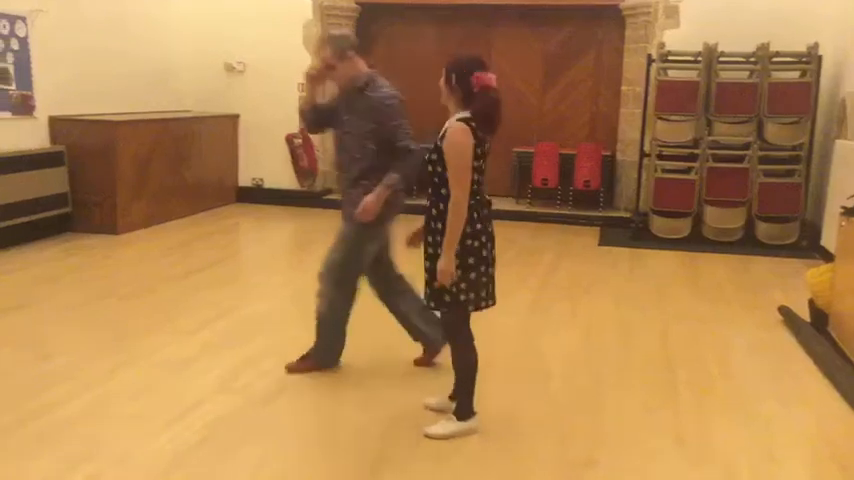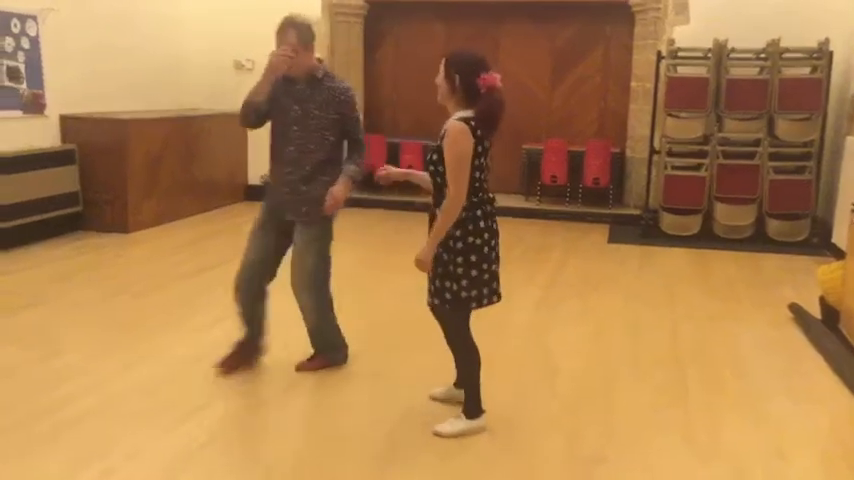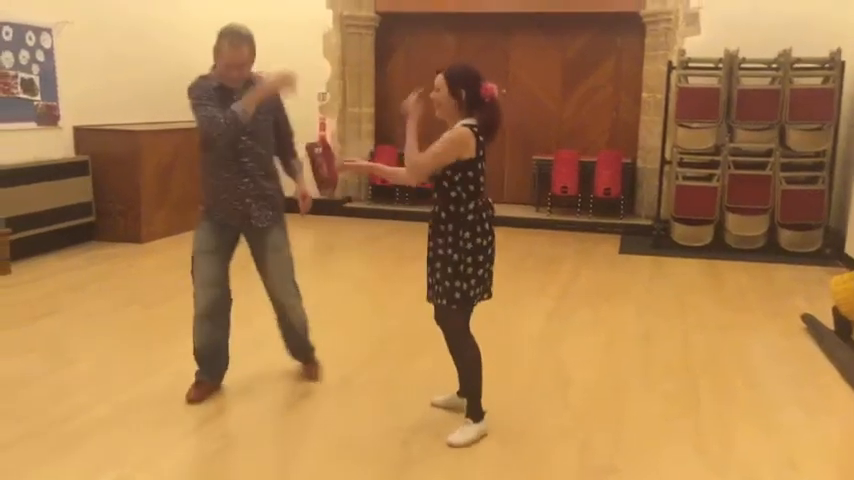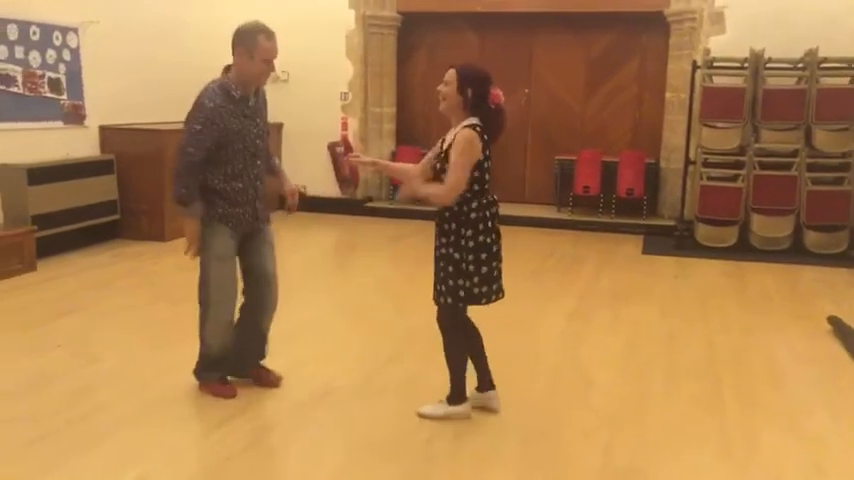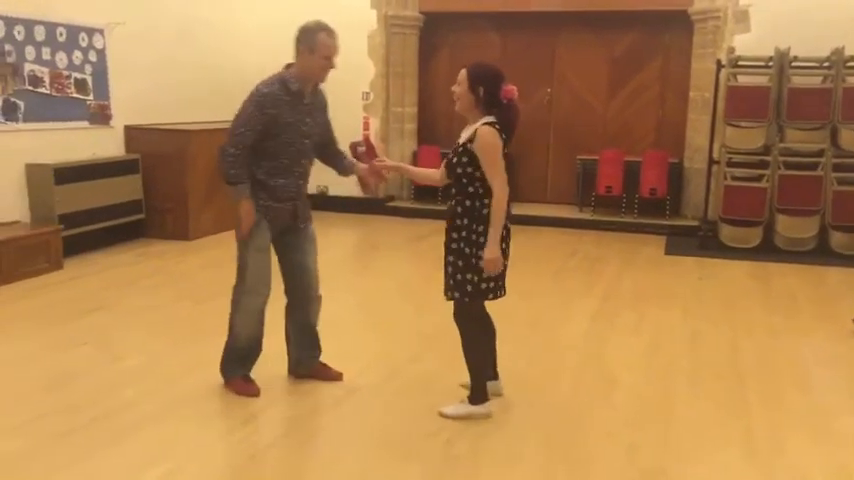
dt=0.5s
person 1, frame 1
left shoulder: (458, 130)
right shoulder: (474, 125)
left elbow: (460, 198)
left wrist: (447, 254)
right wrist: (427, 227)
left hip: (462, 238)
right hip: (465, 234)
left knee: (455, 324)
right knee: (453, 322)
left ankle: (465, 415)
right ankle: (458, 396)
person 1, frame 2
left shoulder: (458, 129)
right shoulder: (471, 123)
left elbow: (456, 196)
left wrist: (430, 245)
right wrist: (405, 175)
left hip: (464, 234)
right hip: (468, 232)
left knee: (455, 319)
right knee: (445, 309)
left ankle: (473, 413)
right ankle: (462, 385)
person 1, frame 3
left shoulder: (462, 135)
right shoulder: (455, 135)
left elbow: (417, 166)
right elbow: (415, 176)
left wrist: (412, 120)
right wrist: (369, 168)
left hip: (466, 239)
right hip: (452, 235)
left knee: (455, 325)
right knee: (450, 319)
left ankle: (476, 417)
right ankle: (467, 393)
person 1, frame 4
left shoulder: (468, 136)
right shoulder: (456, 134)
left elbow: (448, 193)
right elbow: (419, 171)
left wrist: (415, 189)
right wrist: (375, 163)
left hip: (469, 236)
right hip: (459, 233)
left knee: (449, 317)
right knee: (456, 315)
left ankle: (457, 400)
right ankle: (486, 390)
person 1, frame 5
left shoulder: (486, 134)
right shoulder: (471, 131)
left elbow: (500, 191)
right elbow: (442, 176)
left wrist: (494, 243)
right wrist: (398, 168)
left hip: (480, 232)
right hip: (465, 230)
left knee: (465, 313)
right knee: (473, 309)
left ankle: (478, 400)
right ankle: (489, 377)
person 2, frame 1
left shoulder: (383, 98)
right shoulder: (347, 94)
left elbow: (407, 155)
right elbow: (313, 124)
left wrist: (380, 194)
right wrist: (312, 90)
left hip: (371, 203)
right hip: (355, 201)
left knee: (334, 276)
right knee: (382, 275)
left ankle: (324, 352)
right ankle: (431, 335)
person 2, frame 2
left shoulder: (337, 91)
right shoulder: (278, 83)
left elbow: (357, 145)
right elbow: (249, 120)
left wrist: (344, 183)
right wrist: (268, 76)
left hip: (313, 203)
right hip: (278, 198)
left knee: (307, 282)
right knee: (250, 275)
left ankle: (331, 350)
right ankle: (250, 343)
person 2, frame 3
left shoulder: (267, 91)
right shoulder: (202, 90)
left elbow: (284, 142)
right elbow: (220, 131)
left wrist: (298, 180)
right wrist: (257, 94)
left hip: (265, 206)
right hip: (217, 209)
left knee: (283, 287)
right knee: (209, 294)
left ankle: (303, 351)
right ankle: (209, 374)
person 2, frame 4
left shoulder: (258, 95)
right shoulder: (212, 103)
right elbow: (188, 165)
left wrist: (282, 177)
right wrist: (192, 219)
left hip: (256, 211)
right hip: (219, 215)
left knee: (265, 289)
right knee: (220, 298)
left ankle: (246, 361)
right ankle: (211, 371)
person 2, frame 5
left shoulder: (318, 99)
right shoulder: (268, 94)
left elbow: (326, 148)
right elbow: (233, 148)
left wrist: (355, 168)
right wrist: (244, 199)
left hip: (297, 209)
right hip: (262, 207)
left knee: (306, 287)
right knee: (253, 290)
left ankle: (305, 360)
right ankle: (235, 369)
